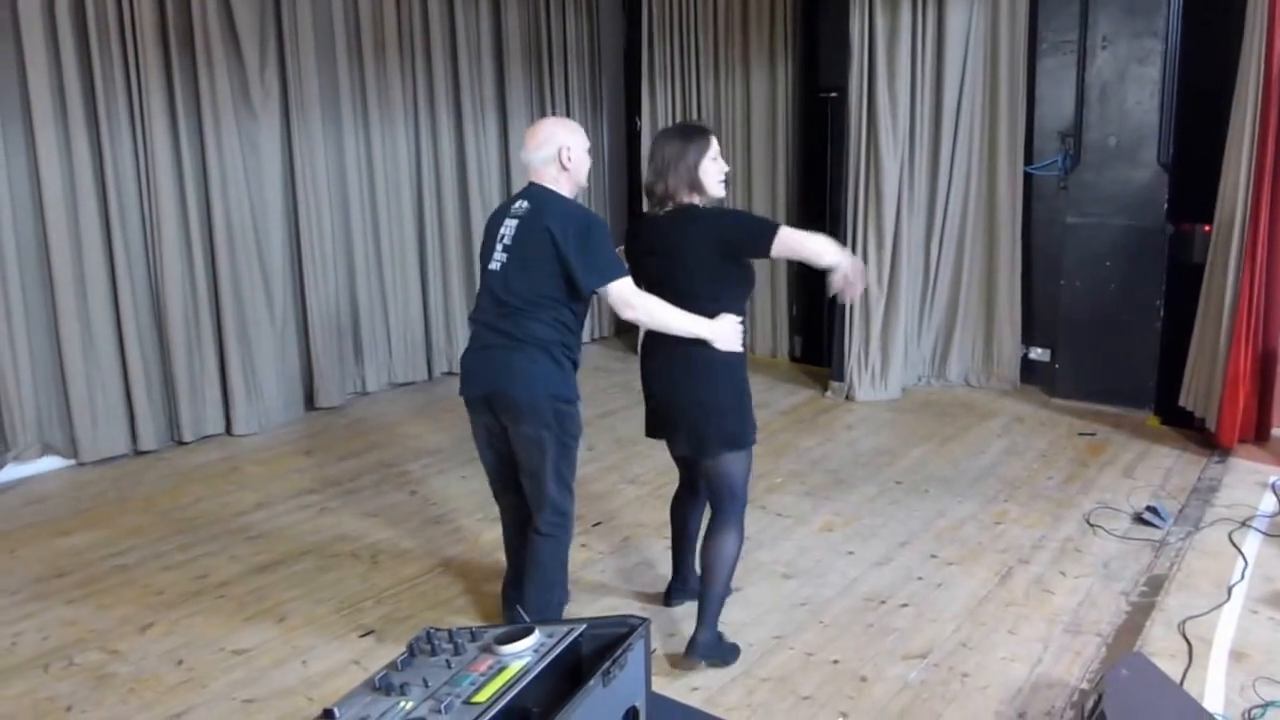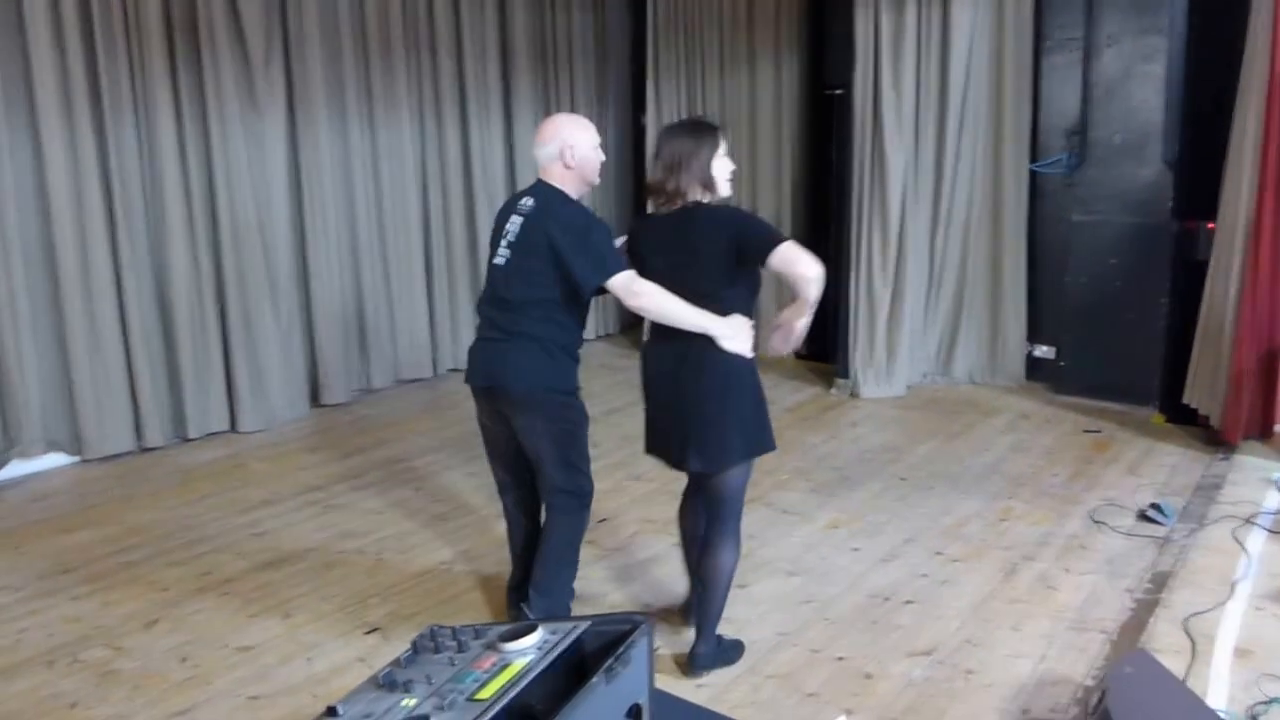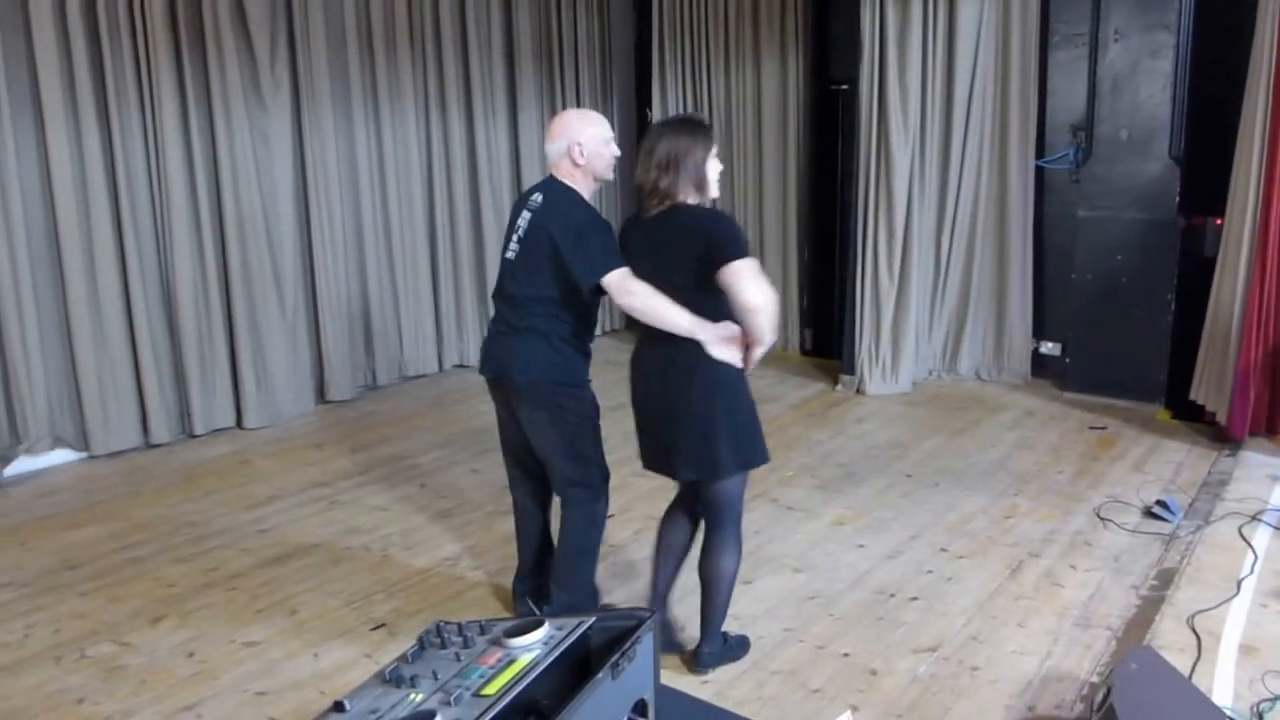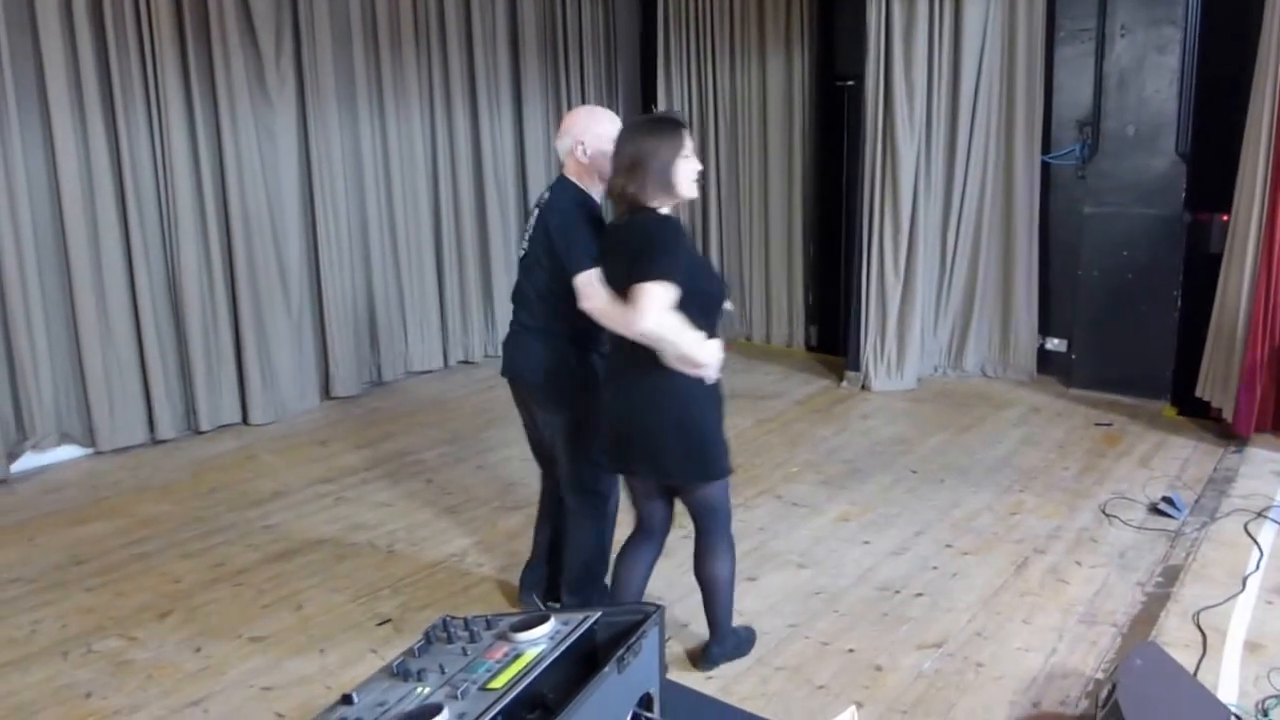
dt=0.2s
person 1, frame 1
left shoulder: (643, 231)
right shoulder: (722, 225)
right elbow: (814, 249)
right wrist: (847, 266)
left hip: (663, 370)
right hip: (711, 376)
left knee: (695, 480)
right knee: (729, 503)
left ankle: (684, 580)
right ankle: (705, 636)
person 1, frame 2
left shoulder: (644, 232)
right shoulder: (732, 223)
right elbow: (807, 271)
right wrist: (797, 317)
left hip: (664, 375)
right hip: (719, 379)
left knee: (700, 487)
right knee: (726, 511)
left ankle: (696, 596)
right ankle: (707, 644)
person 1, frame 3
left shoulder: (635, 232)
right shoulder: (712, 226)
right elbow: (753, 295)
right wrist: (760, 339)
left hip: (654, 382)
right hip: (706, 387)
left knee: (690, 500)
right knee: (724, 516)
left ankle: (652, 621)
right ankle: (712, 642)
person 1, frame 4
left shoulder: (627, 230)
right shoulder: (663, 234)
right elbow: (651, 317)
left wrist: (692, 333)
right wrist: (702, 354)
left hip: (635, 400)
right hip: (673, 403)
left knee: (651, 522)
right knee: (713, 518)
right ankle: (721, 637)
person 2, frame 1
left shoulder: (505, 214)
right shoulder: (575, 222)
right elbow: (630, 305)
left wrist: (603, 259)
right wrist: (710, 329)
left hip: (481, 377)
right hip: (538, 385)
left knee: (512, 496)
right knee: (551, 511)
left ankle: (519, 602)
right ankle: (538, 630)
person 2, frame 2
left shoulder: (517, 208)
right shoulder: (572, 221)
right elbow: (634, 294)
left wrist: (609, 253)
right wrist: (718, 327)
left hip: (489, 369)
right hip: (540, 378)
left knee: (518, 489)
right knee: (570, 494)
left ankle: (523, 596)
right ankle: (546, 612)
person 2, frame 3
left shoulder: (536, 200)
right shoulder: (576, 217)
right elbow: (627, 291)
right wrist: (706, 332)
left hip: (506, 362)
right hip: (547, 372)
left knee: (530, 483)
right knee: (584, 486)
left ankle: (531, 591)
right ankle: (571, 606)
person 2, frame 4
left shoulder: (562, 202)
right shoulder: (575, 212)
left elbow: (586, 288)
right elbow: (592, 298)
left hip: (531, 363)
right hip: (558, 369)
left knee: (562, 477)
right knee: (594, 485)
left ankle: (541, 585)
right ankle: (582, 605)
